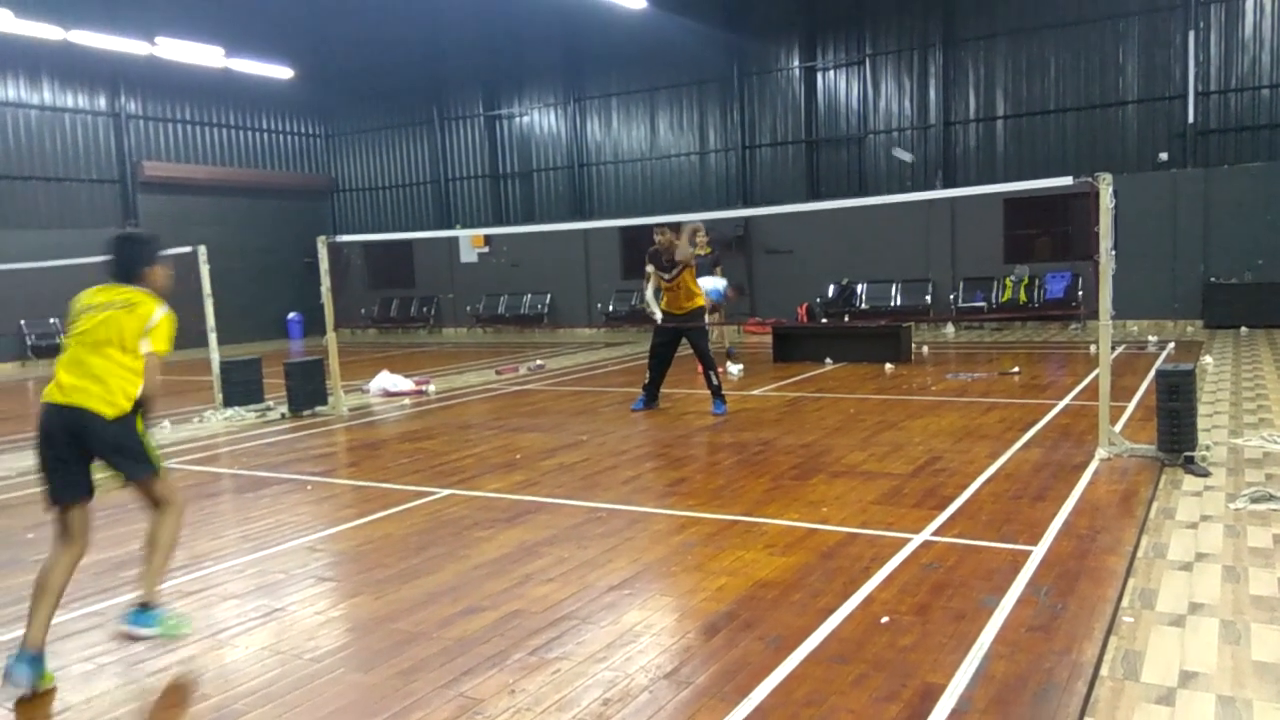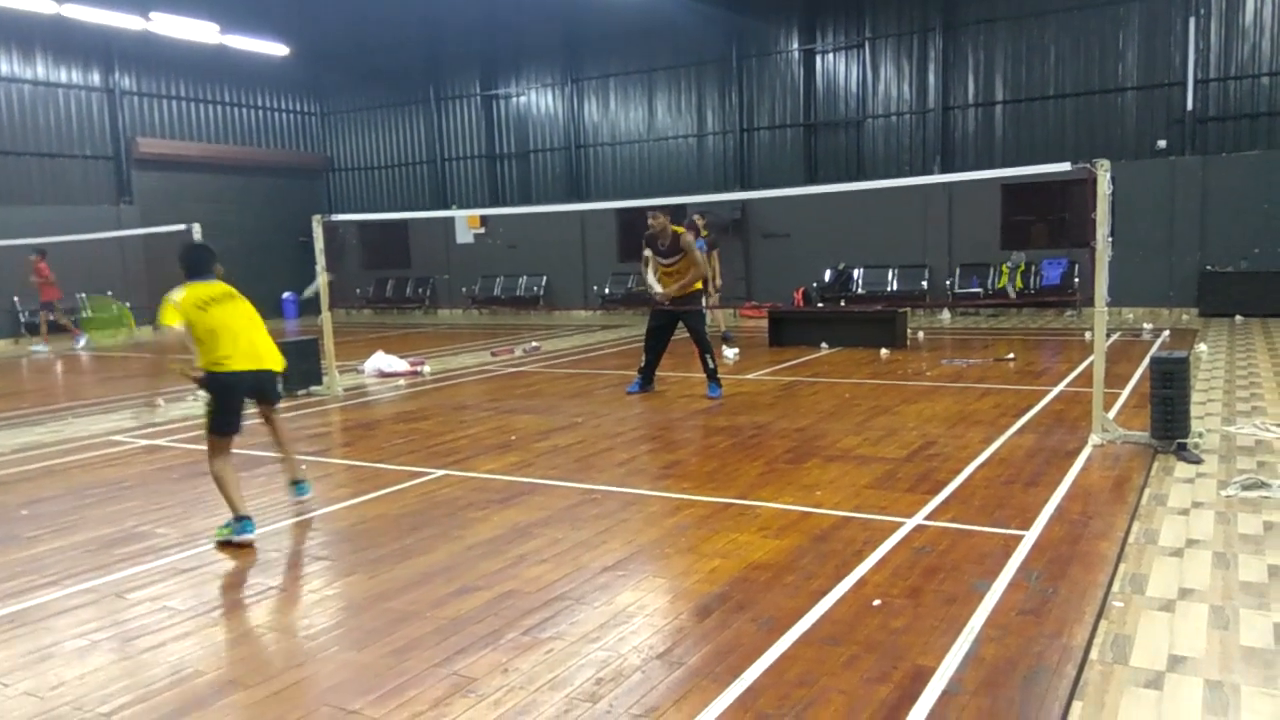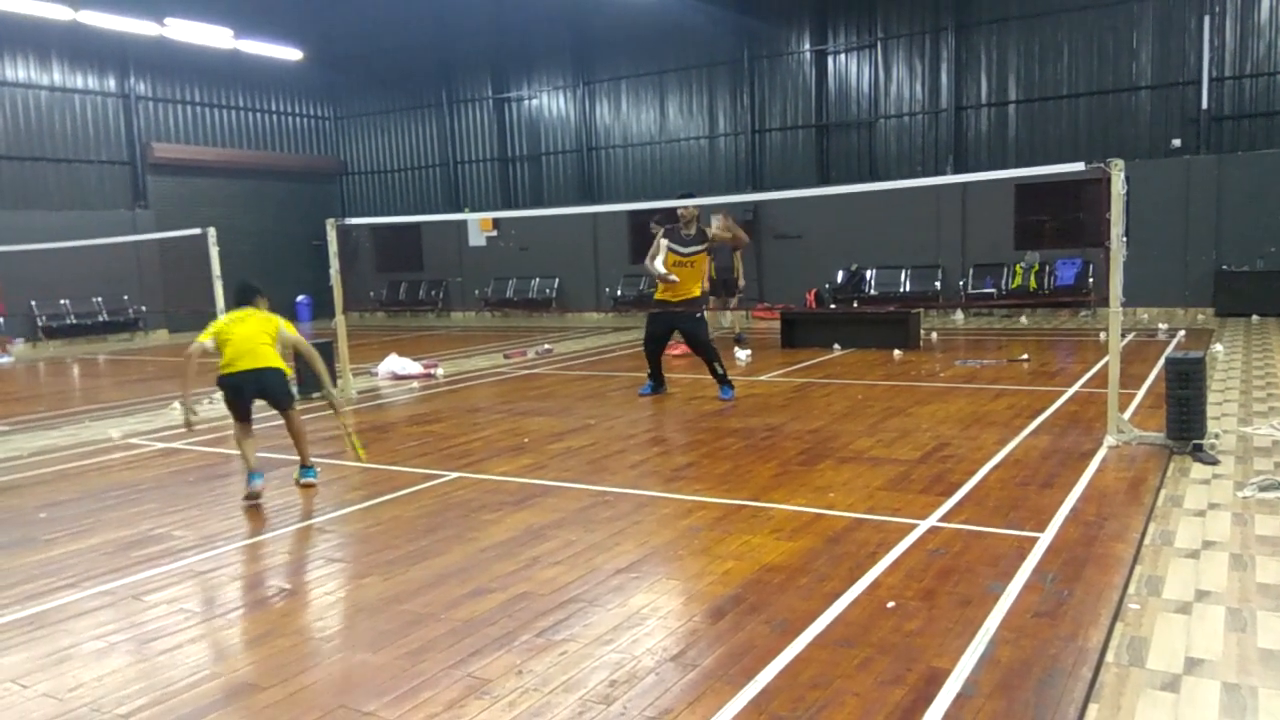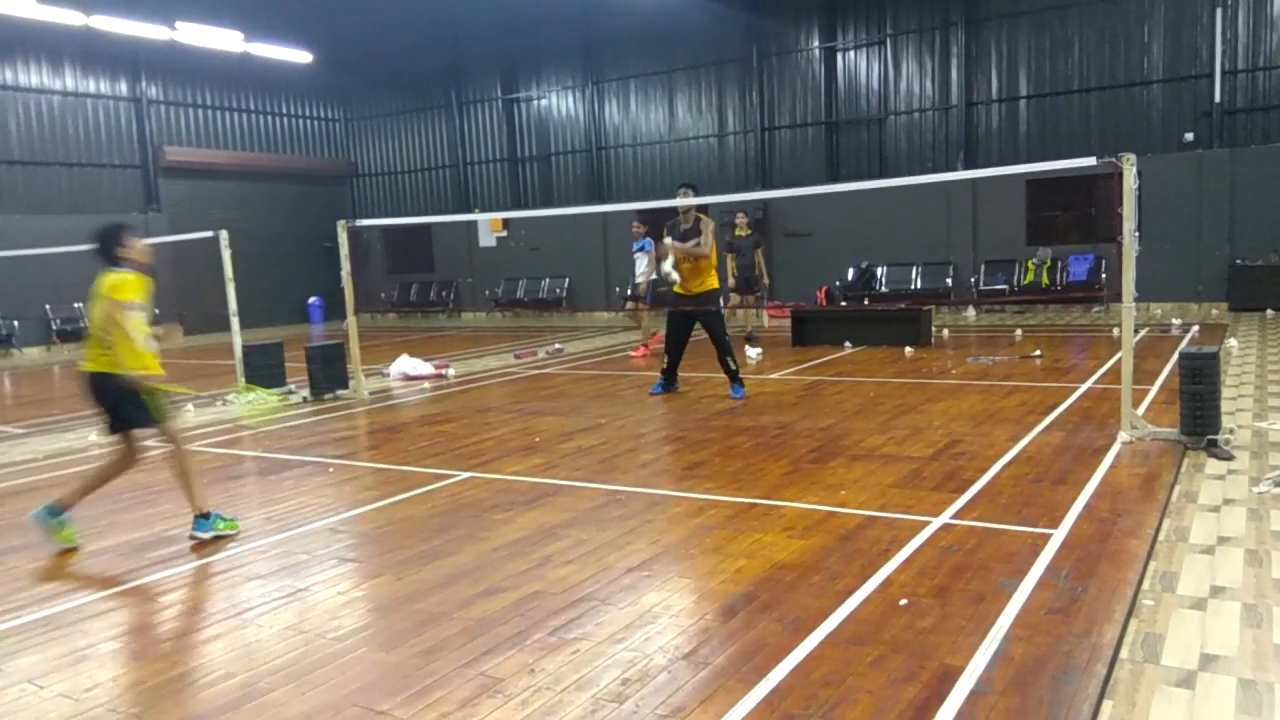
dt=0.5s
person 1, frame 1
left shoulder: (86, 300)
right shoulder: (155, 310)
right elbow: (146, 387)
right wrist: (136, 425)
left hip: (56, 416)
right hip: (108, 415)
left knee: (69, 543)
right knee: (168, 503)
right ankle: (145, 608)
person 1, frame 2
left shoulder: (177, 299)
right shoulder: (232, 293)
left elbow: (171, 342)
left wrist: (189, 370)
left hip: (226, 374)
right hip: (265, 366)
left knee: (218, 454)
right knee: (270, 413)
left ankle: (242, 520)
right ankle: (298, 483)
person 1, frame 3
left shoulder: (221, 323)
right shoulder: (272, 319)
left elbow: (192, 353)
right elbow: (306, 348)
left wrist: (186, 400)
right wrist: (329, 387)
left hip: (233, 377)
right hip: (269, 370)
left knee: (242, 425)
right knee: (290, 414)
left ankle: (254, 476)
right ankle: (306, 469)
person 1, frame 4
left shoulder: (108, 283)
right shoulder: (131, 281)
left elbow: (108, 329)
right elbow: (108, 320)
left wrist: (147, 338)
right wrist: (127, 366)
left hip: (107, 376)
right hip: (120, 376)
left knee: (129, 452)
right knee: (174, 439)
left ankle: (55, 511)
right ankle: (203, 518)
person 2, frame 1
left shoulder: (684, 250)
right shoulder: (652, 255)
left elbow: (680, 258)
right elbow: (650, 283)
left wrist: (686, 232)
right wrist: (651, 303)
left hip: (693, 310)
right hip: (668, 312)
left knee: (704, 354)
right knee: (657, 355)
left ankle: (718, 399)
right ankle: (649, 397)
person 2, frame 2
left shoulder: (684, 238)
right shoulder: (648, 239)
left elbow: (702, 270)
right elbow: (647, 266)
left wrist: (677, 288)
right wrist: (654, 287)
left hip: (690, 294)
right hip: (665, 296)
left knee: (700, 337)
right knee: (652, 338)
left ankle: (714, 382)
right ankle: (644, 380)
person 2, frame 3
left shoulder: (707, 235)
right shoulder: (666, 233)
left elbow: (742, 241)
right elbow: (649, 260)
left wrist: (730, 226)
right wrist: (658, 274)
left hip: (690, 302)
right hip: (663, 301)
left knee: (704, 346)
right knee: (651, 345)
left ankle: (725, 384)
right ankle: (656, 382)
person 2, frame 4
left shoulder: (705, 224)
right shoulder: (670, 228)
left elbow: (706, 253)
right elbow: (668, 258)
left wrist: (678, 251)
left hip: (707, 292)
right hip: (681, 293)
left knee: (720, 339)
right knee: (673, 341)
left ankle: (736, 382)
right ankle: (668, 380)
